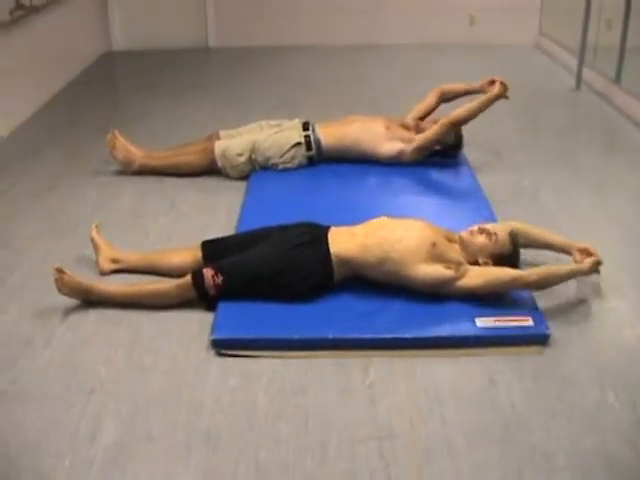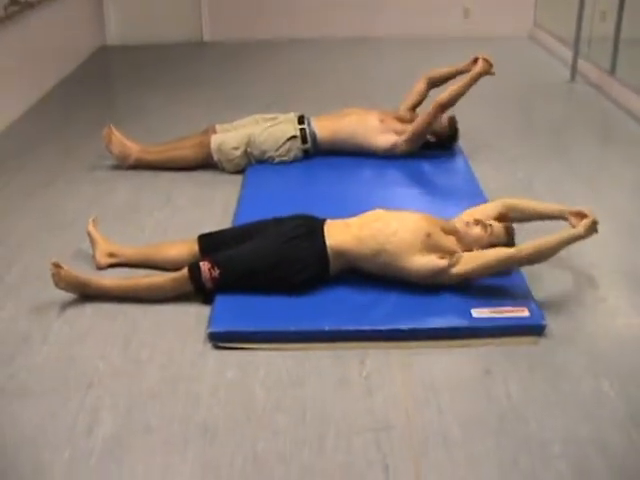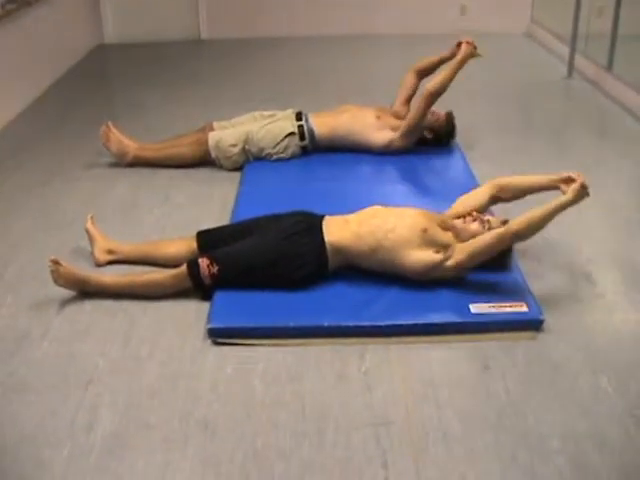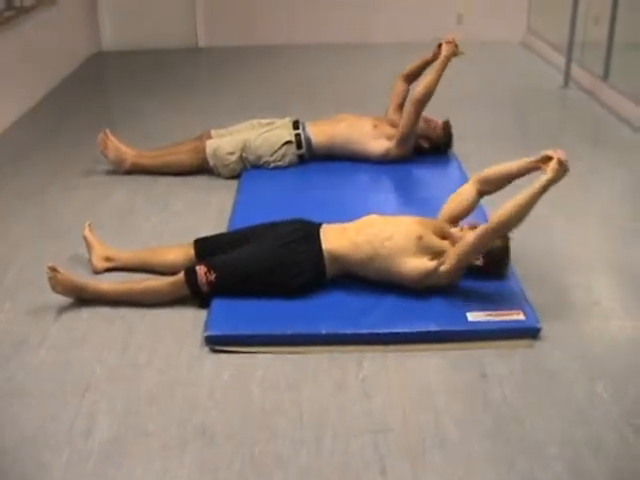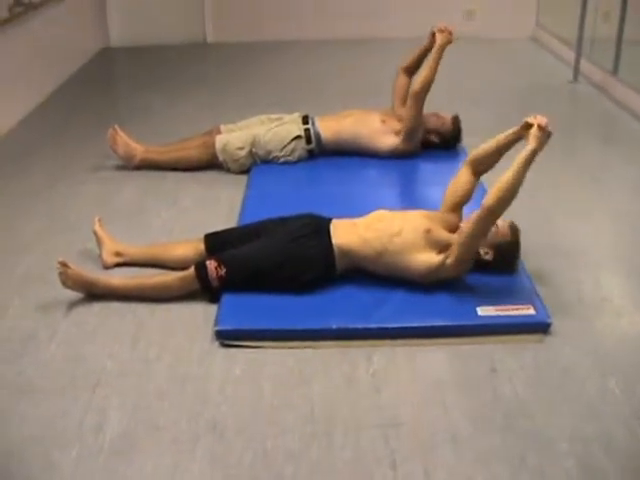
dt=0.2s
person 1, frame 1
left shoulder: (456, 274)
right shoulder: (451, 237)
left elbow: (520, 276)
right elbow: (517, 225)
left wrist: (576, 268)
right wrist: (572, 246)
left hip: (314, 267)
right hip: (317, 235)
left knee: (197, 284)
right knee: (203, 255)
left ankle: (97, 293)
right ankle: (117, 259)
person 1, frame 2
left shoulder: (449, 264)
right shoulder: (447, 227)
left elbow: (515, 255)
right elbow: (507, 203)
left wrist: (572, 234)
right wrist: (567, 212)
left hip: (311, 260)
right hip: (314, 227)
left knee: (195, 277)
right knee: (199, 247)
left ankle: (94, 285)
right ankle: (115, 253)
person 1, frame 3
left shoulder: (445, 260)
right shoulder: (446, 220)
left elbow: (510, 234)
right elbow: (496, 186)
left wrist: (564, 200)
right wrist: (557, 180)
left hip: (308, 256)
right hip: (312, 224)
left knee: (194, 273)
right knee: (199, 245)
left ankle: (95, 283)
right ankle: (112, 248)
person 1, frame 4
left shoulder: (440, 270)
right shoulder: (441, 228)
left elbow: (496, 227)
right elbow: (479, 181)
left wrist: (545, 182)
right wrist: (537, 162)
left hip: (305, 265)
right hip: (310, 231)
left knee: (194, 279)
right knee: (195, 252)
left ankle: (92, 290)
right ankle: (110, 256)
person 1, frame 5
left shoulder: (449, 263)
right shoulder: (445, 221)
left elbow: (490, 208)
right elbow: (473, 165)
left wrist: (530, 151)
right wrist: (518, 132)
left hip: (315, 260)
right hip: (319, 226)
left knee: (202, 274)
right knee: (205, 247)
left ankle: (101, 285)
right ankle: (121, 251)
person 2, frame 1
left shoulder: (408, 150)
right shoulder: (406, 125)
left elbow: (452, 121)
right elbow: (439, 92)
left wrist: (489, 97)
right wrist: (480, 86)
left hip: (302, 147)
right hip: (301, 128)
left knee: (218, 156)
right knee: (218, 139)
left ankle: (140, 161)
right ankle: (144, 156)
person 2, frame 2
left shoulder: (403, 142)
right shoulder: (401, 118)
left elbow: (440, 103)
right elbow: (427, 80)
left wrist: (474, 75)
right wrist: (466, 68)
left hip: (297, 141)
right hip: (297, 121)
left knee: (212, 149)
right knee: (213, 132)
left ankle: (136, 156)
right ankle: (138, 149)
person 2, frame 3
left shoulder: (400, 138)
right shoulder: (396, 115)
left elbow: (429, 93)
right elbow: (416, 72)
left wrist: (460, 60)
right wrist: (452, 54)
left hip: (296, 137)
right hip: (294, 118)
left knee: (210, 146)
right knee: (210, 130)
left ankle: (135, 154)
right ankle: (137, 148)
person 2, frame 4
left shoulder: (397, 147)
right shoulder: (391, 123)
left elbow: (417, 100)
right elbow: (404, 79)
left wrist: (443, 61)
right wrist: (435, 56)
left hip: (292, 146)
right hip: (292, 126)
left knee: (208, 156)
right knee: (208, 138)
left ankle: (132, 162)
right ankle: (134, 155)
person 2, frame 5
left shoulder: (405, 141)
right shoulder: (398, 118)
left elbow: (417, 92)
right elbow: (405, 73)
left wrist: (439, 49)
right wrist: (430, 46)
left hip: (301, 140)
right hip: (300, 122)
left knee: (217, 149)
right knee: (218, 133)
left ankle: (141, 157)
right ankle: (144, 151)
